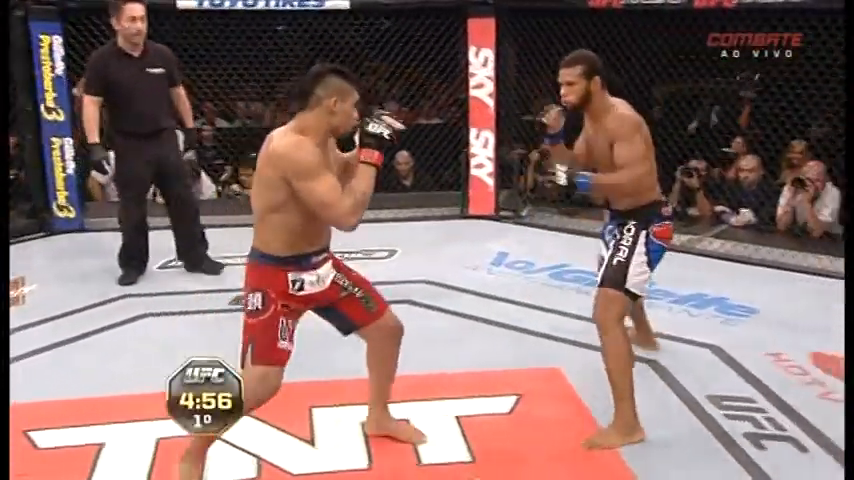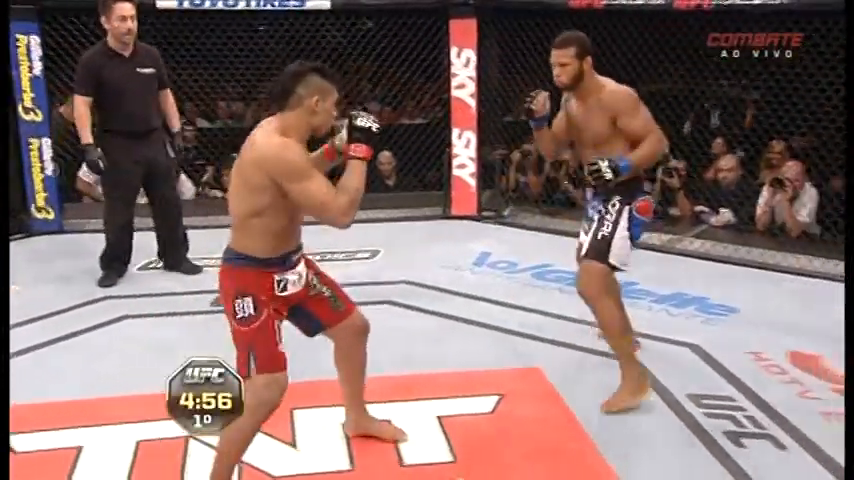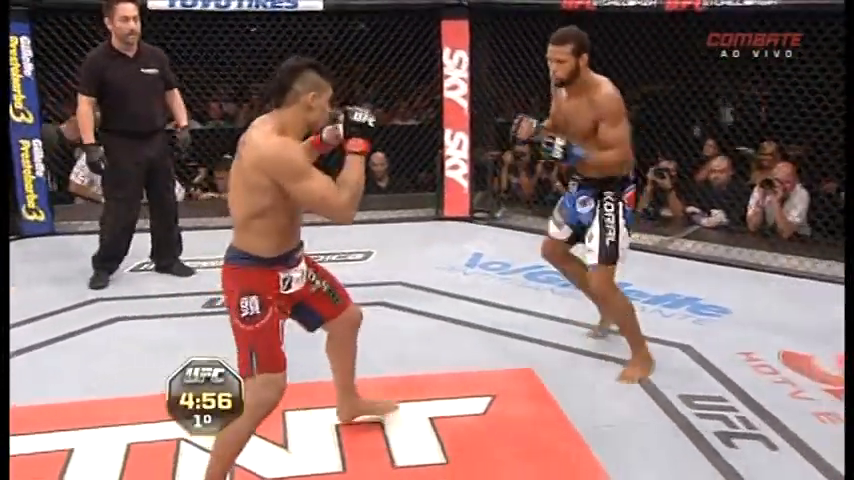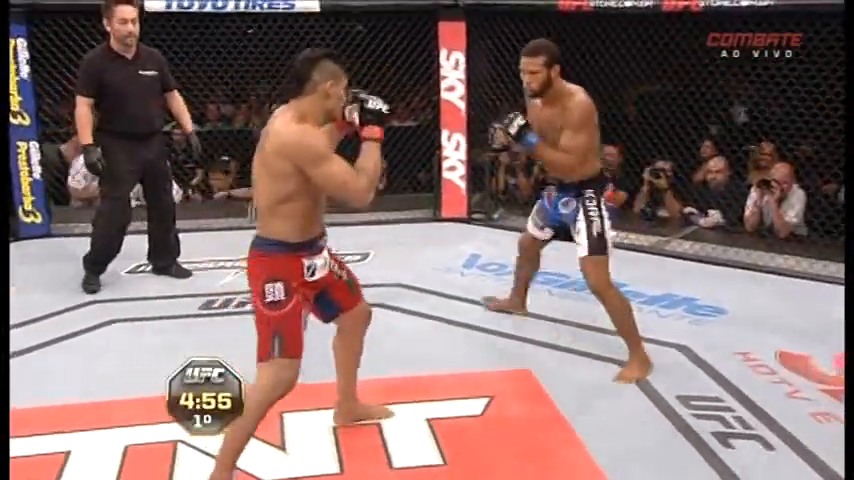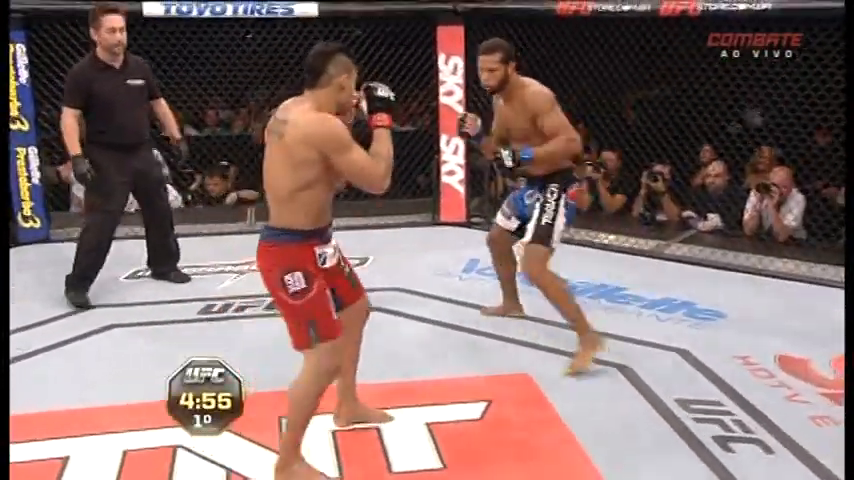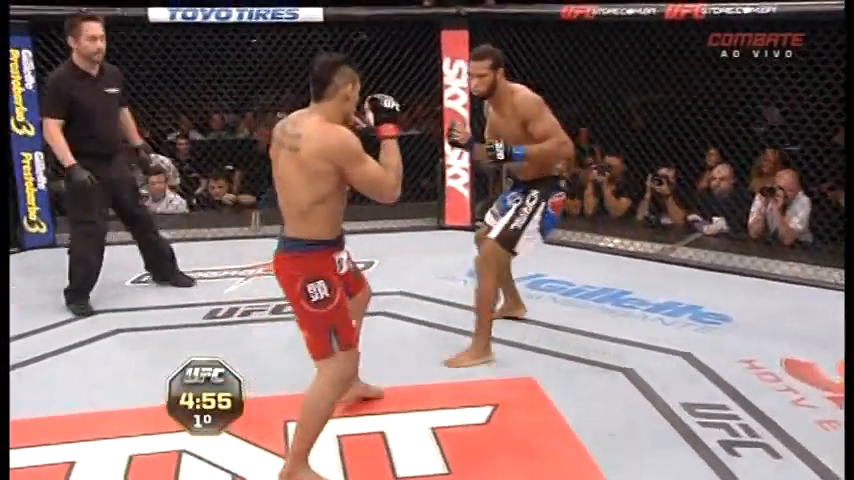
dt=0.2s
person 1, frame 1
left shoulder: (316, 141)
right shoulder: (292, 148)
left elbow: (338, 175)
right elbow: (347, 215)
left wrist: (374, 137)
right wrist: (370, 153)
left hip: (319, 264)
right hip: (273, 275)
left knee: (387, 329)
right knee: (262, 383)
left ankle: (378, 416)
person 1, frame 2
left shoulder: (279, 131)
right shoulder: (276, 149)
right elbow: (341, 213)
left wrist: (333, 151)
right wrist: (360, 150)
left hip: (289, 264)
right hip: (251, 277)
left knee: (353, 328)
right knee: (267, 390)
left ankle: (358, 418)
person 1, frame 3
left shoulder: (272, 127)
right shoulder: (273, 149)
right elbow: (342, 208)
left wrist: (333, 138)
right wrist: (358, 145)
left hip: (289, 263)
right hip: (255, 275)
left knee: (346, 317)
right knee: (264, 391)
left ankle: (349, 402)
person 1, frame 4
left shoulder: (291, 118)
right shoulder: (298, 136)
right elbow: (361, 193)
left wrist: (344, 123)
right wrist: (372, 132)
left hip: (312, 252)
right hip: (279, 262)
left knee: (356, 314)
right knee: (278, 377)
left ankle: (348, 405)
person 1, frame 5
left shoulder: (289, 110)
right shoulder: (323, 126)
right elbow: (378, 180)
left wrist: (352, 117)
right wrist: (381, 120)
left hip: (311, 242)
right hip: (290, 252)
left knee: (356, 309)
right knee: (325, 358)
left ankle: (348, 406)
person 1, frame 6
left shoulder: (291, 123)
right shoulder: (335, 139)
right elbow: (389, 191)
right wrist: (387, 130)
left hip: (316, 250)
right hip: (309, 261)
left knee: (358, 297)
right knee: (337, 366)
left ankle: (349, 386)
person 2, frame 1
left shoulder: (621, 120)
right shoulder: (591, 119)
left elbow: (641, 178)
right elbow: (573, 167)
left wrist: (582, 180)
right wrist: (555, 138)
left hip: (643, 224)
right hip: (620, 218)
left knee: (605, 314)
right knee: (610, 273)
left ankle: (626, 424)
right ankle: (643, 334)
person 2, frame 2
left shoulder: (617, 97)
right shoulder: (570, 99)
left elbow: (658, 143)
right elbow: (550, 150)
left wrist: (620, 166)
right wrist: (540, 121)
left hip: (625, 200)
right hip: (600, 196)
left knee: (590, 284)
right knee: (590, 265)
left ankle: (633, 376)
right ankle: (623, 333)
person 2, frame 3
left shoulder: (606, 98)
right shoulder: (560, 88)
left elbow: (622, 160)
left wrist: (574, 153)
right wrist: (534, 133)
left hip: (609, 193)
right hip: (581, 187)
left knee: (599, 282)
right knee: (552, 251)
left ankle: (642, 355)
right ankle: (609, 311)
person 2, frame 4
left shoulder: (577, 105)
right shoulder: (534, 99)
left elbow: (568, 165)
left wrist: (527, 138)
right wrist: (515, 135)
left hip: (588, 192)
right hip: (558, 189)
left knee: (597, 279)
right knee: (527, 244)
left ankle: (638, 357)
right ankle: (516, 301)
person 2, frame 5
left shoulder: (536, 96)
right shoulder: (499, 99)
left elbow: (571, 144)
right elbow: (499, 151)
left wrist: (524, 155)
right wrist: (477, 136)
left hip: (556, 186)
right hip: (530, 183)
left knee: (534, 267)
right knee: (497, 239)
left ankle: (587, 338)
right ankle: (511, 303)
person 2, frame 6
left shoulder: (525, 102)
right shoulder: (490, 106)
left elbow: (564, 146)
right elbow: (490, 158)
left wrist: (514, 152)
right wrist: (468, 143)
left hip: (542, 192)
right hip: (520, 187)
left knee: (486, 258)
right knee: (485, 241)
left ankle: (480, 347)
right ankle: (513, 304)
person 3, frame 1
left shoulder: (162, 54)
right shoulder: (102, 60)
left elbow: (177, 92)
right elbow: (91, 104)
left wrist: (190, 127)
right wrist: (94, 145)
left hip: (165, 139)
right hip: (129, 145)
left knee: (183, 199)
right knee: (132, 207)
left ankle: (195, 257)
right ankle: (133, 264)
person 3, frame 2
left shoulder: (151, 55)
right shoulder: (92, 60)
left elbow: (164, 94)
right elbow: (82, 105)
left wrist: (175, 131)
right wrist: (88, 146)
left hip: (154, 140)
right hip: (118, 145)
left knee: (168, 202)
right knee: (119, 208)
left ankle: (175, 257)
right ankle: (113, 265)
person 3, frame 3
left shoulder: (155, 56)
right shoulder: (97, 60)
left elbow: (172, 94)
right elbow: (85, 105)
left wrist: (183, 127)
right wrist: (90, 146)
left hip: (157, 141)
right hip: (120, 145)
left knee: (165, 203)
right knee: (120, 209)
left ankle: (167, 259)
right ankle: (104, 266)
person 3, frame 4
left shoulder: (154, 58)
right shoulder: (95, 62)
left elbow: (172, 96)
right elbow: (83, 106)
left wrist: (189, 130)
right wrist: (88, 146)
left hip: (153, 143)
right hip: (116, 146)
left knee: (163, 205)
right knee: (114, 209)
left ankle: (165, 260)
right ankle: (93, 268)
person 3, frame 5
left shoulder: (140, 66)
right shoulder: (82, 73)
left elbow: (158, 103)
right elbow: (69, 117)
left wrist: (176, 137)
right wrist: (77, 157)
left hip: (142, 153)
right hip: (105, 158)
left knee: (159, 212)
right knee: (101, 220)
left ankle: (164, 266)
right ankle: (77, 284)
person 3, frame 6
left shoulder: (112, 75)
right shoulder: (60, 80)
right elbow: (51, 128)
left wrist: (140, 147)
right wrist: (71, 167)
left hip: (115, 162)
right hip: (86, 168)
left knee: (140, 219)
right knee: (88, 231)
left ankle: (164, 270)
right ankle: (77, 294)
